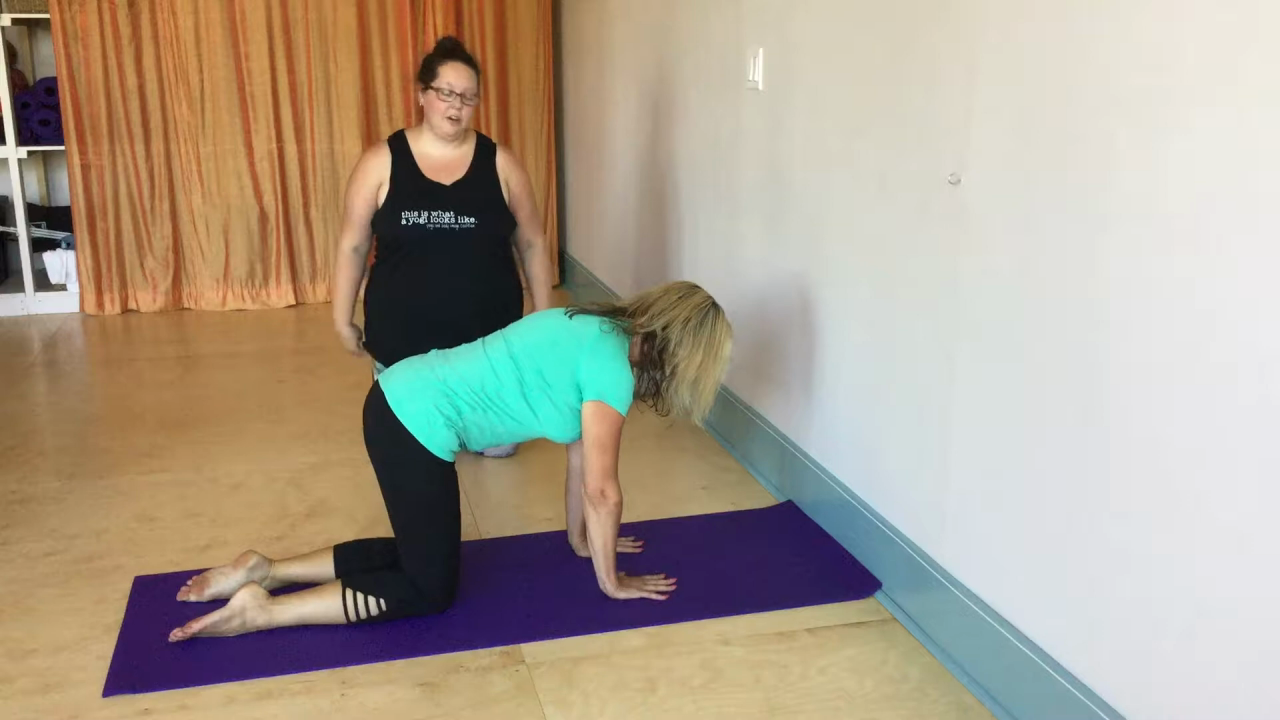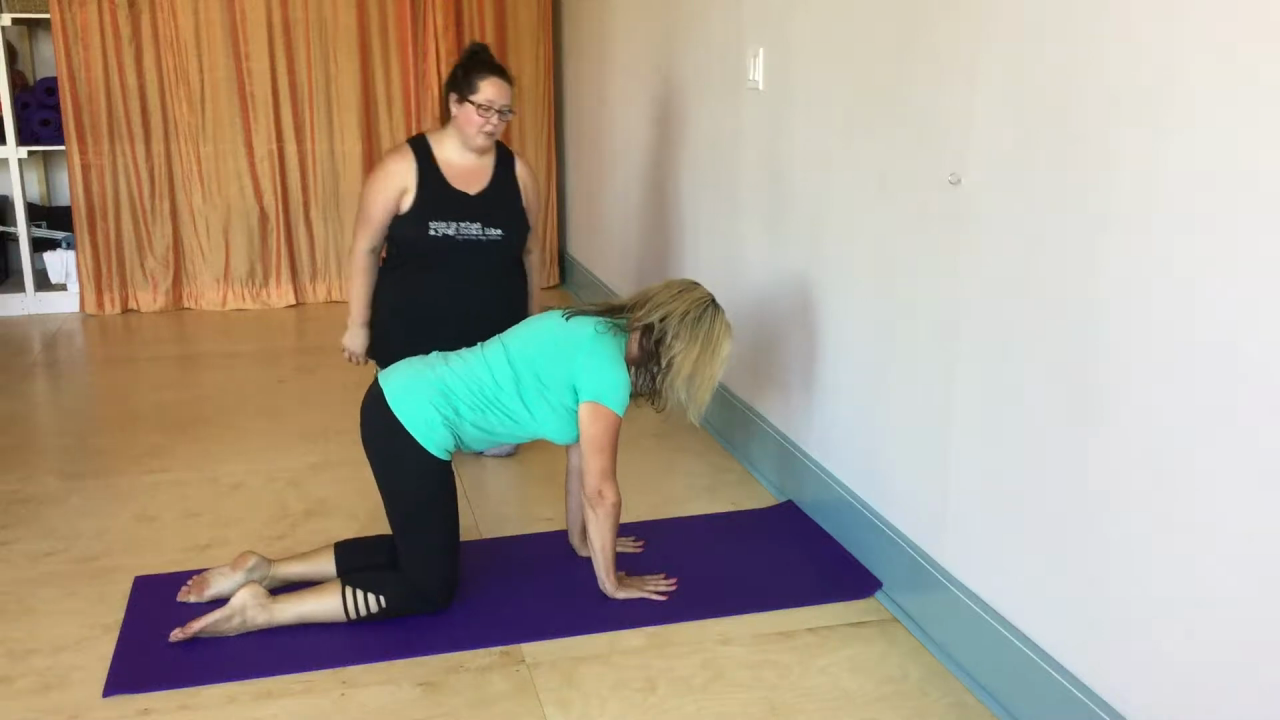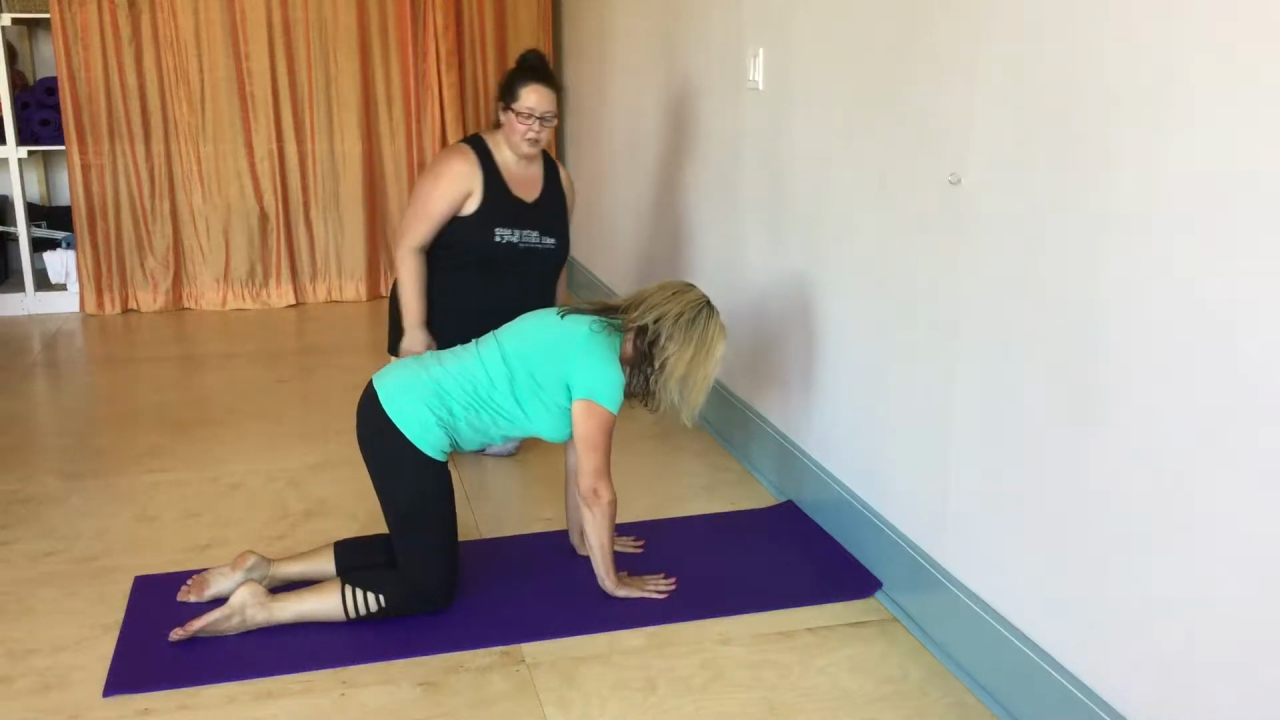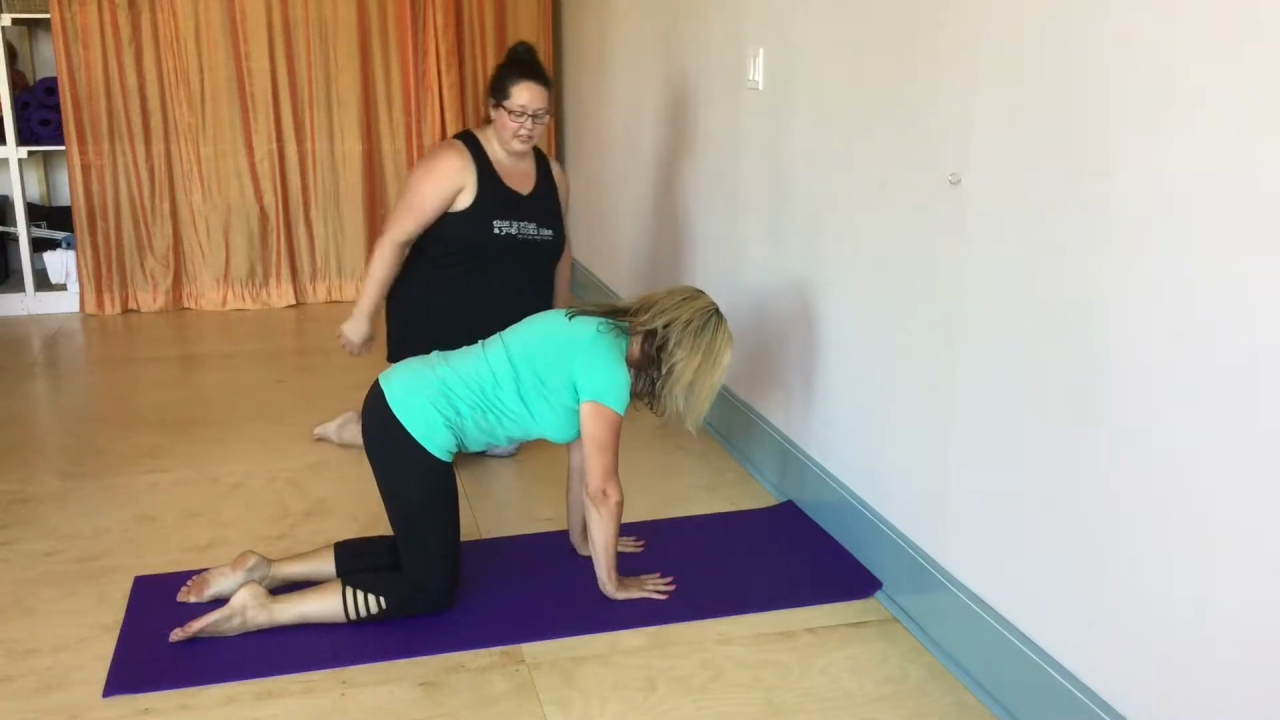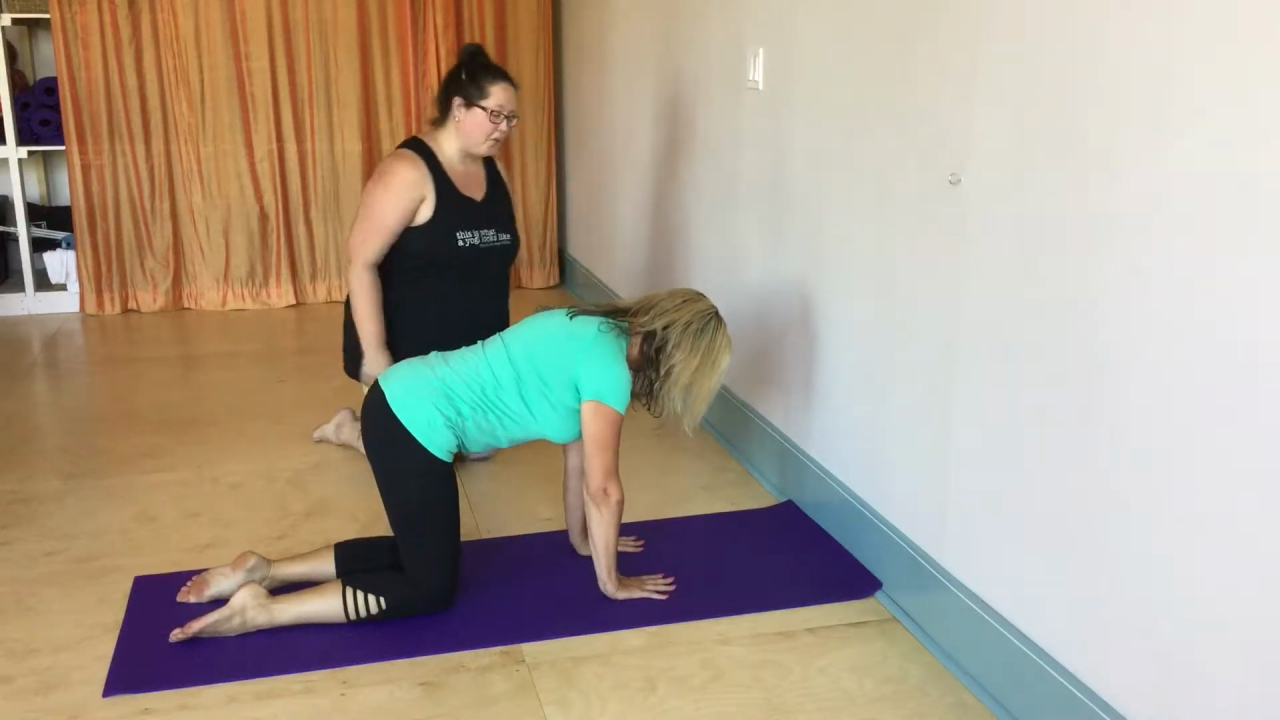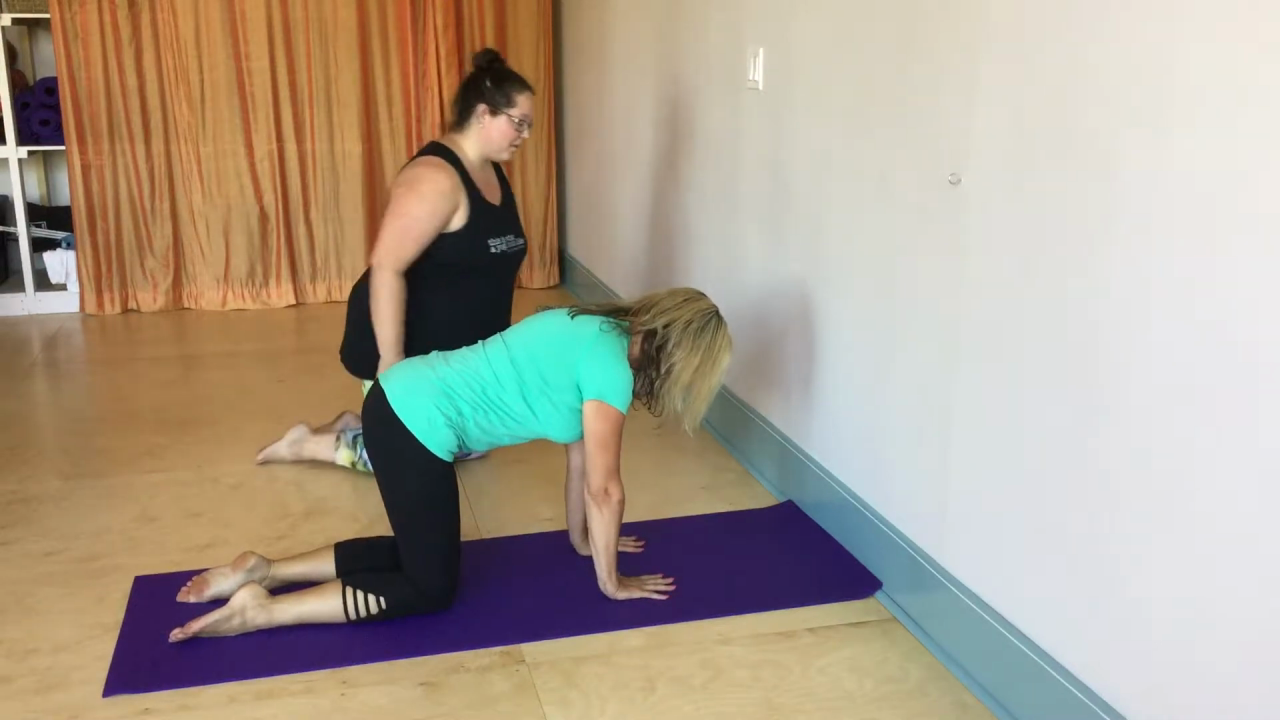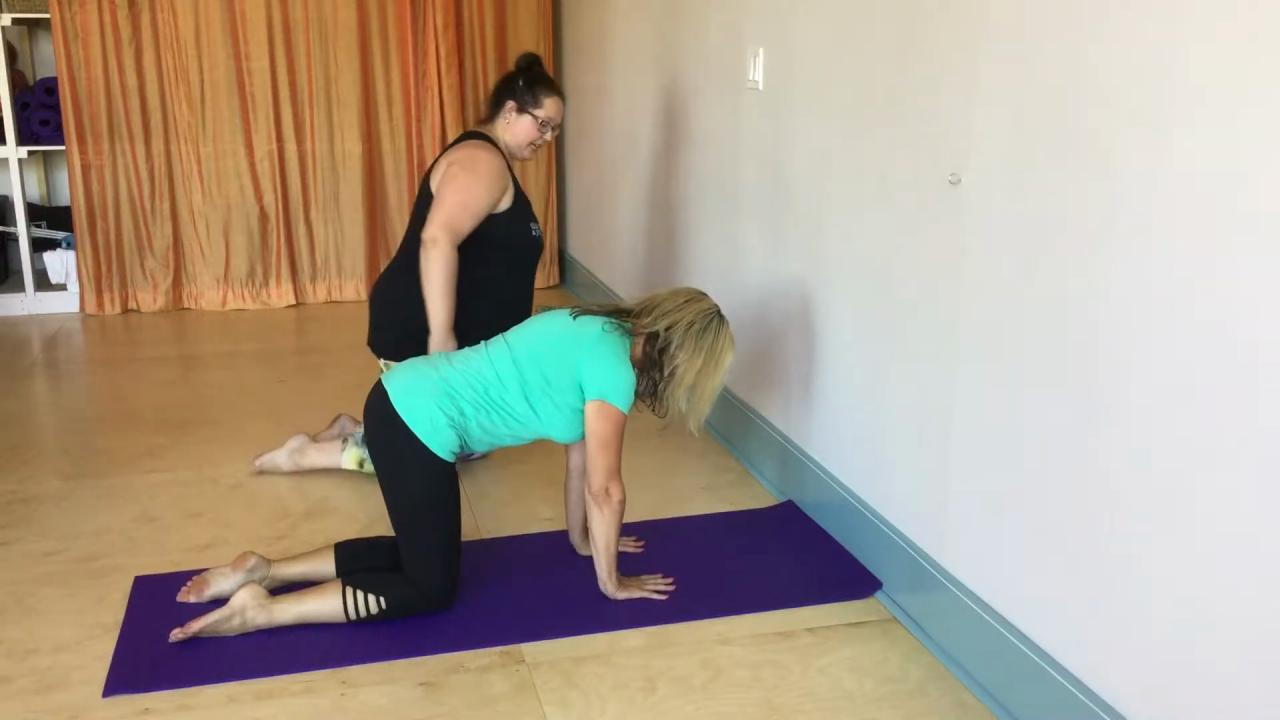
dt=0.4s
person 1, frame 1
left shoulder: (599, 335)
right shoulder: (613, 366)
left elbow: (579, 453)
right elbow: (602, 488)
left wrist: (581, 539)
right wrist: (611, 580)
left hip: (401, 401)
right hip: (416, 423)
left knee: (420, 553)
right knee: (431, 589)
left ankle: (263, 571)
right ankle: (260, 610)
person 1, frame 2
left shoulder: (596, 333)
right shoulder: (609, 368)
left elbow: (577, 451)
right elbow: (600, 488)
left wrist: (581, 539)
right wrist: (610, 580)
left hip: (399, 401)
right hip: (413, 423)
left knee: (419, 550)
right knee: (431, 589)
left ankle: (260, 571)
right ankle: (259, 610)
person 1, frame 3
left shoulder: (594, 331)
right shoulder: (602, 365)
left elbow: (576, 454)
right elbow: (595, 487)
left wrist: (583, 538)
right wrist: (611, 579)
left hip: (394, 402)
right hip: (409, 424)
left knee: (417, 549)
right knee: (431, 587)
left ankle: (262, 571)
right ankle: (260, 609)
person 1, frame 4
left shoulder: (598, 333)
right shoulder: (608, 366)
left elbow: (580, 455)
right elbow: (602, 488)
left wrist: (582, 538)
right wrist: (611, 581)
left hip: (401, 401)
right hip: (414, 423)
left knee: (420, 551)
right knee: (431, 587)
left ankle: (262, 570)
right ankle: (259, 610)
person 1, frame 5
left shoulder: (597, 334)
right shoulder: (610, 366)
left elbow: (577, 452)
right elbow: (603, 487)
left wrist: (581, 538)
right wrist: (611, 580)
left hip: (402, 401)
right hip: (415, 423)
left knee: (420, 552)
right knee: (432, 588)
left ankle: (262, 570)
right ankle: (260, 610)
person 1, frame 6
left shoulder: (597, 333)
right shoulder: (611, 366)
left elbow: (579, 453)
right elbow: (604, 487)
left wrist: (582, 538)
right wrist: (612, 580)
left hip: (403, 400)
right hip: (416, 422)
left knee: (420, 552)
right knee: (431, 588)
left ankle: (262, 570)
right ankle: (259, 609)
person 1, frame 7
left shoulder: (600, 335)
right shoulder: (614, 366)
left elbow: (579, 452)
right elbow: (604, 487)
left wrist: (582, 538)
right wrist: (611, 581)
left hip: (404, 401)
right hip: (418, 423)
left knee: (421, 553)
right knee: (432, 589)
left ankle: (262, 570)
right ankle: (259, 610)
person 2, frame 1
left shoulder: (500, 163)
right shoulder: (382, 162)
left elbow: (532, 243)
right elbow: (352, 246)
right wrist: (343, 320)
left hip: (487, 336)
right hip: (403, 339)
left knee: (498, 445)
person 2, frame 2
left shoulder: (517, 171)
right shoulder: (404, 166)
left elbow: (529, 251)
right elbow: (366, 249)
left wrist: (532, 320)
right wrist: (357, 324)
left hip: (495, 339)
right hip: (413, 339)
left knee: (500, 445)
person 2, frame 3
left shoulder: (558, 179)
right shoulder: (462, 167)
left elbow: (554, 260)
right elbow: (409, 245)
right wrist: (414, 328)
right hip: (444, 333)
left knee: (502, 443)
person 2, frame 4
left shoulder: (551, 173)
right shoulder: (454, 162)
left elbow: (557, 252)
right elbow: (394, 240)
right wrist: (362, 316)
right hip: (436, 335)
left knee: (502, 445)
right ankle: (353, 428)
person 2, frame 5
left shoulder: (491, 170)
right shoulder: (408, 172)
right elbow: (361, 262)
right wrist: (373, 350)
right hip: (407, 352)
right ankle: (350, 427)
person 2, frame 6
left shoulder: (491, 172)
right shoulder: (436, 178)
right elbow: (386, 267)
right wrist: (390, 359)
left hip: (462, 352)
right hip: (413, 353)
left ankle: (359, 426)
person 2, frame 7
left shoulder: (494, 162)
right shoulder: (480, 162)
right elbow: (438, 242)
right wrist: (440, 337)
left hip: (467, 342)
right hip: (418, 336)
left ankle: (354, 432)
